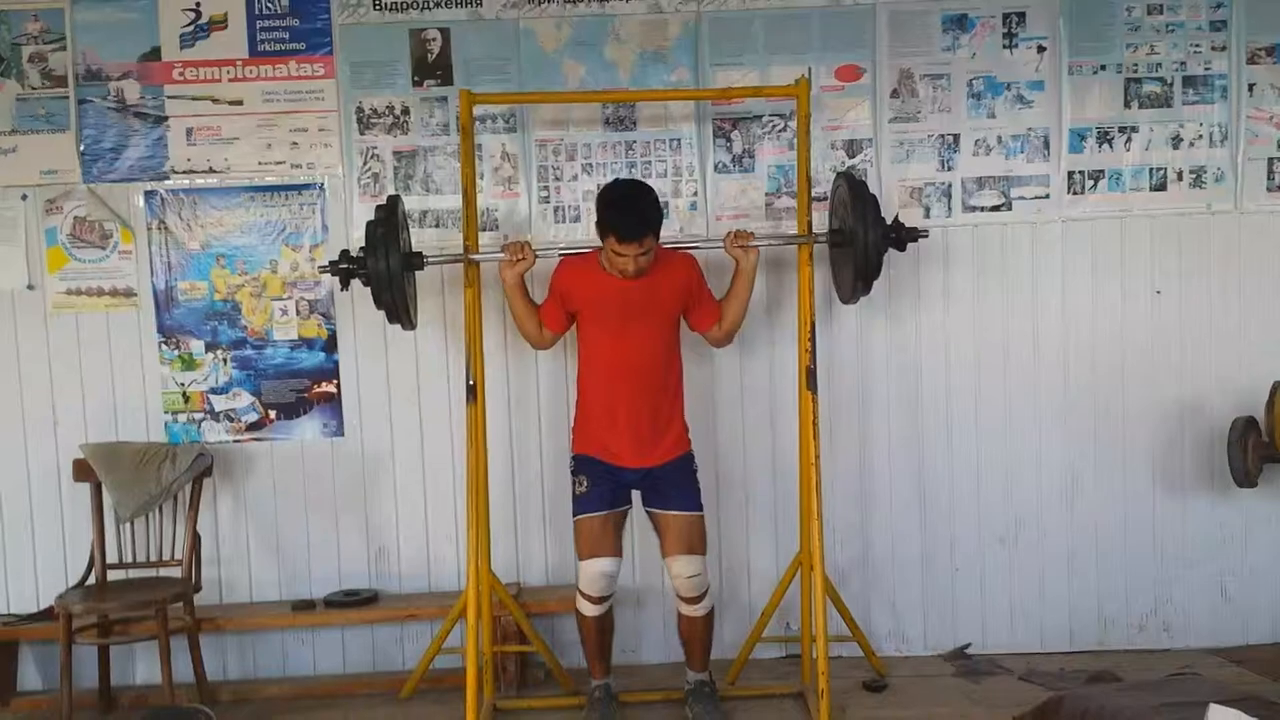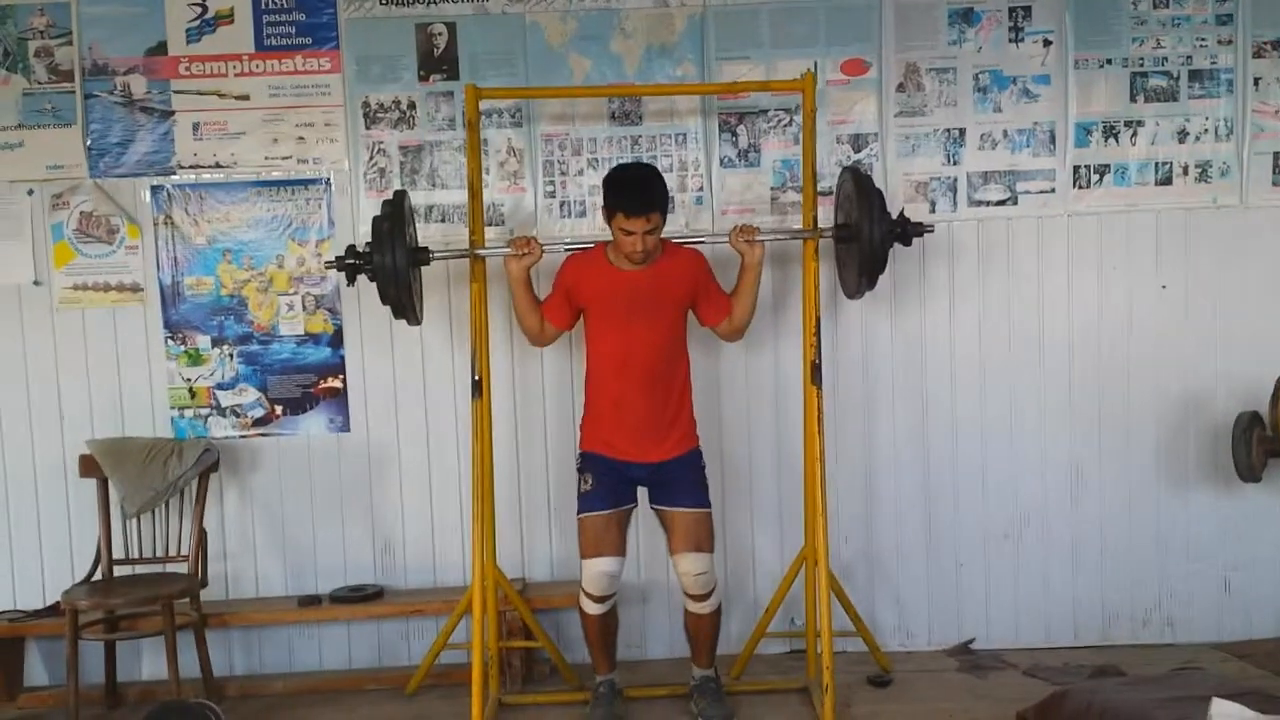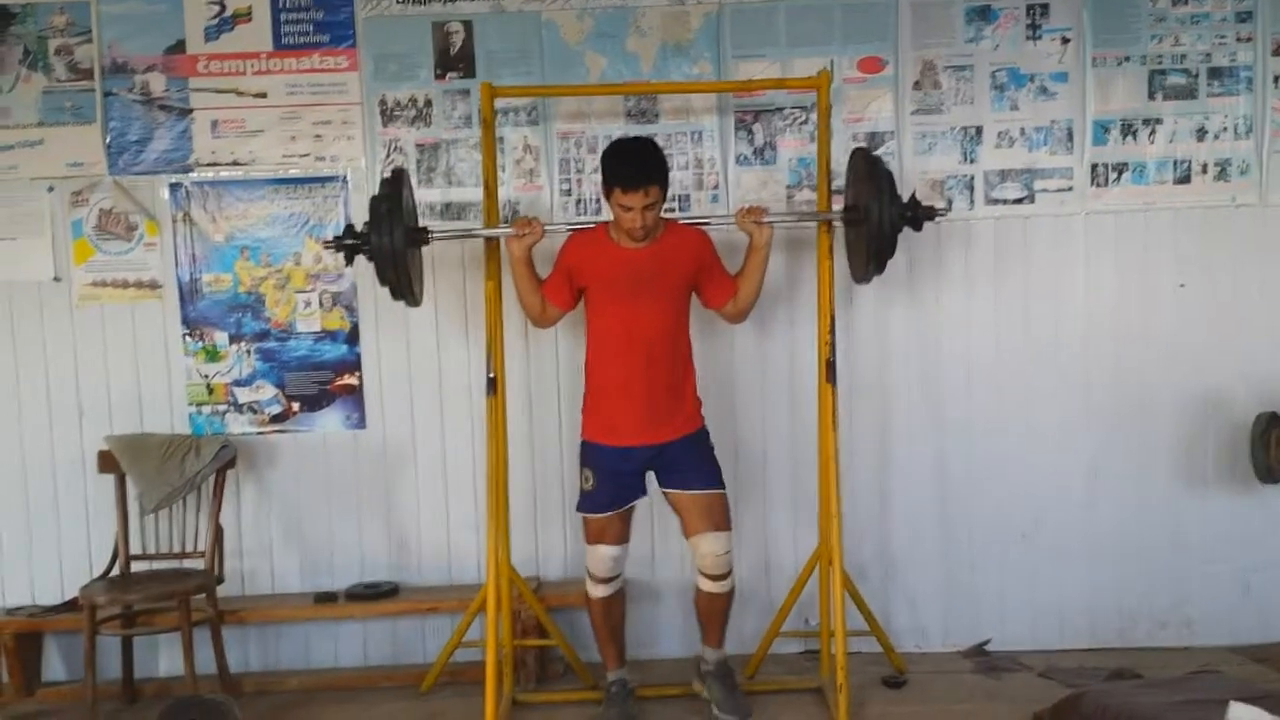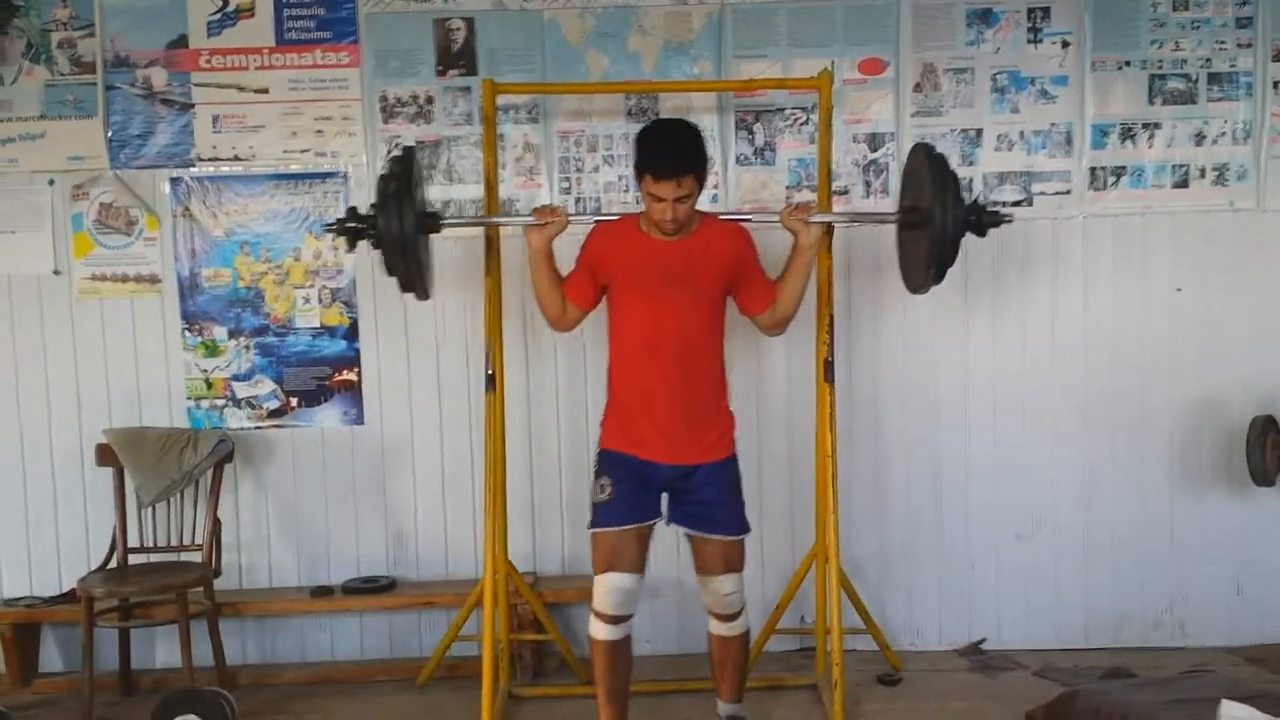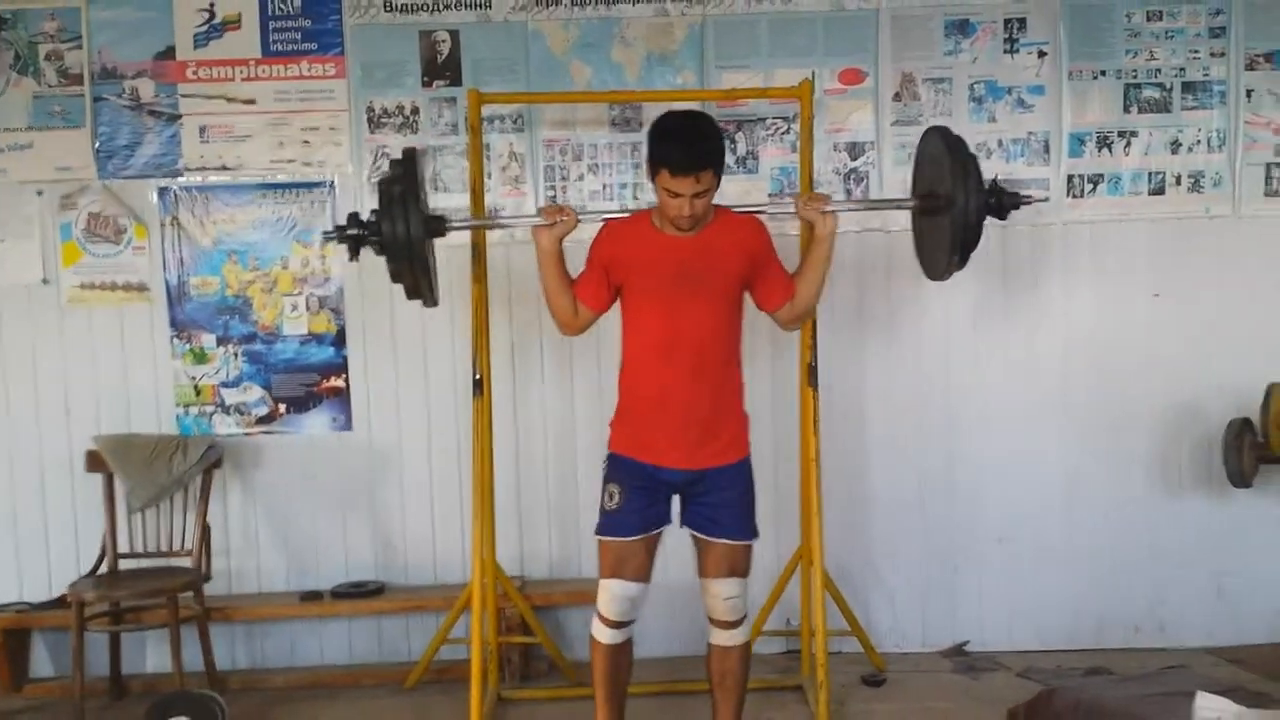
dt=1s
person 1, frame 1
left shoulder: (682, 270)
right shoulder: (571, 274)
left elbow: (720, 331)
right elbow: (540, 335)
left wrist: (745, 269)
right wrist: (512, 280)
left hip: (668, 452)
right hip: (598, 455)
left knee: (691, 578)
right knee: (595, 581)
person 1, frame 2
left shoulder: (689, 265)
right shoulder: (579, 270)
left elbow: (731, 326)
right elbow: (540, 332)
left wrist: (751, 263)
right wrist: (518, 276)
left hip: (676, 451)
right hip: (604, 453)
left knee: (699, 576)
right knee: (598, 580)
person 1, frame 3
left shoulder: (692, 244)
right shoulder: (581, 249)
left elbow: (735, 307)
right elbow: (542, 313)
left wrist: (759, 244)
right wrist: (520, 256)
left hip: (681, 430)
right hip: (607, 436)
left knee: (715, 555)
right knee: (604, 566)
left ankle: (713, 664)
person 1, frame 4
left shoulder: (730, 242)
right shoulder: (605, 242)
left elbow: (773, 318)
right elbow: (561, 316)
left wrist: (805, 248)
right wrist: (538, 248)
left hip: (708, 453)
right hip: (626, 451)
left knee: (726, 601)
right knee: (611, 603)
person 1, frame 5
left shoulder: (747, 236)
right shoulder: (617, 239)
left elbow: (792, 312)
right elbow: (572, 319)
left wrist: (823, 236)
right wrist: (548, 246)
left hip: (722, 456)
right hip: (637, 454)
left knee: (728, 609)
right knee: (614, 608)
